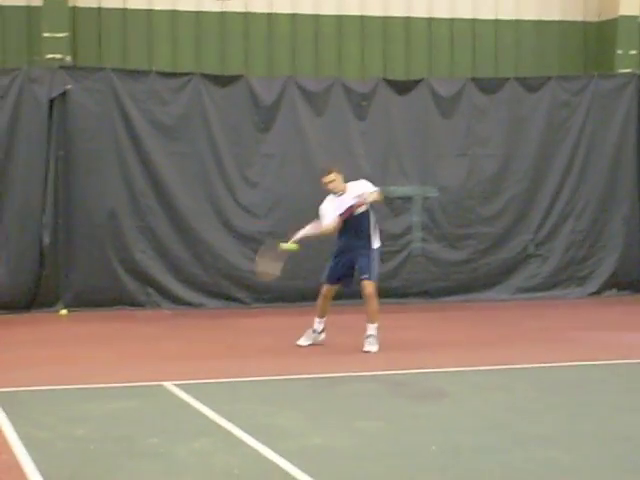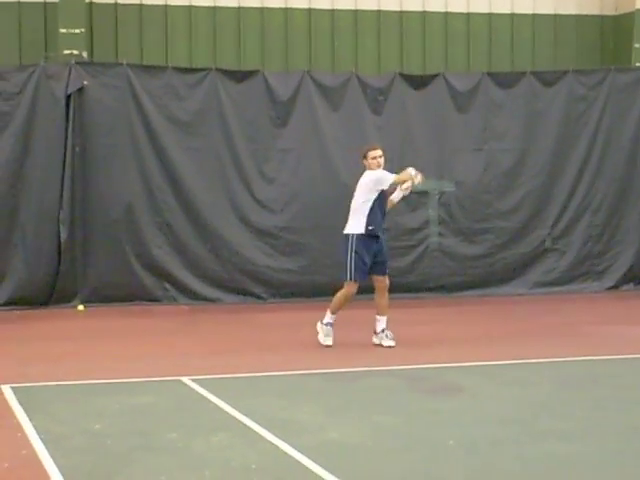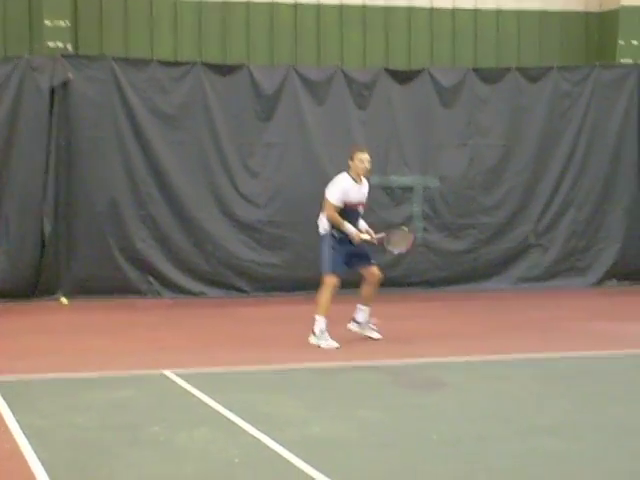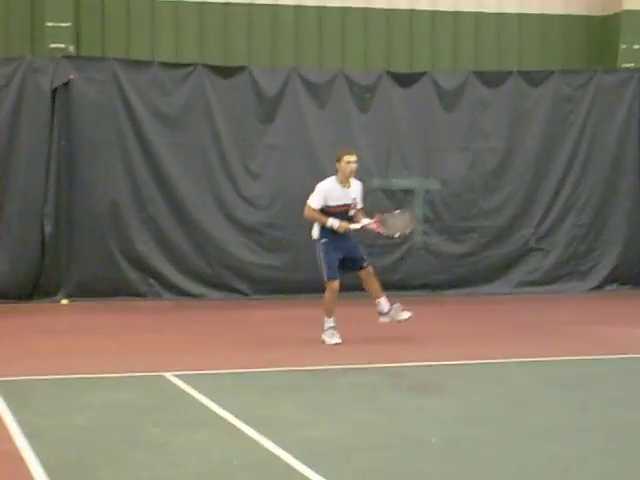
dt=0.4s
person 1, frame 1
left shoulder: (360, 185)
right shoulder: (327, 204)
left elbow: (375, 195)
right elbow: (331, 228)
left wrist: (369, 197)
right wrist: (306, 231)
left hip: (367, 247)
right hip: (344, 249)
left knee: (369, 291)
right knee: (326, 292)
left ankle: (371, 336)
right ankle: (317, 331)
person 1, frame 2
left shoulder: (376, 180)
right shoulder: (375, 176)
left elbow: (381, 208)
right elbow: (403, 177)
left wrist: (402, 191)
right wrist: (413, 173)
left hip: (374, 238)
right hip: (357, 238)
left knee: (382, 285)
right knee: (351, 289)
left ankle: (380, 331)
right ankle: (326, 323)
person 1, frame 3
left shoulder: (364, 184)
right shoulder: (340, 183)
right elbow: (328, 212)
left wrist: (363, 226)
right wrist: (351, 230)
left hip: (352, 239)
right hip: (333, 237)
left knee: (374, 276)
right knee: (331, 283)
left ankle: (360, 321)
right ankle: (319, 332)
person 1, frame 4
left shoulder: (357, 186)
right shoulder: (325, 187)
right elbow: (308, 213)
left wrist: (366, 222)
right wrist: (334, 223)
left hip: (346, 237)
right hip: (326, 239)
left knee: (368, 272)
right knee: (333, 286)
left ankle: (386, 310)
right ankle: (329, 328)
